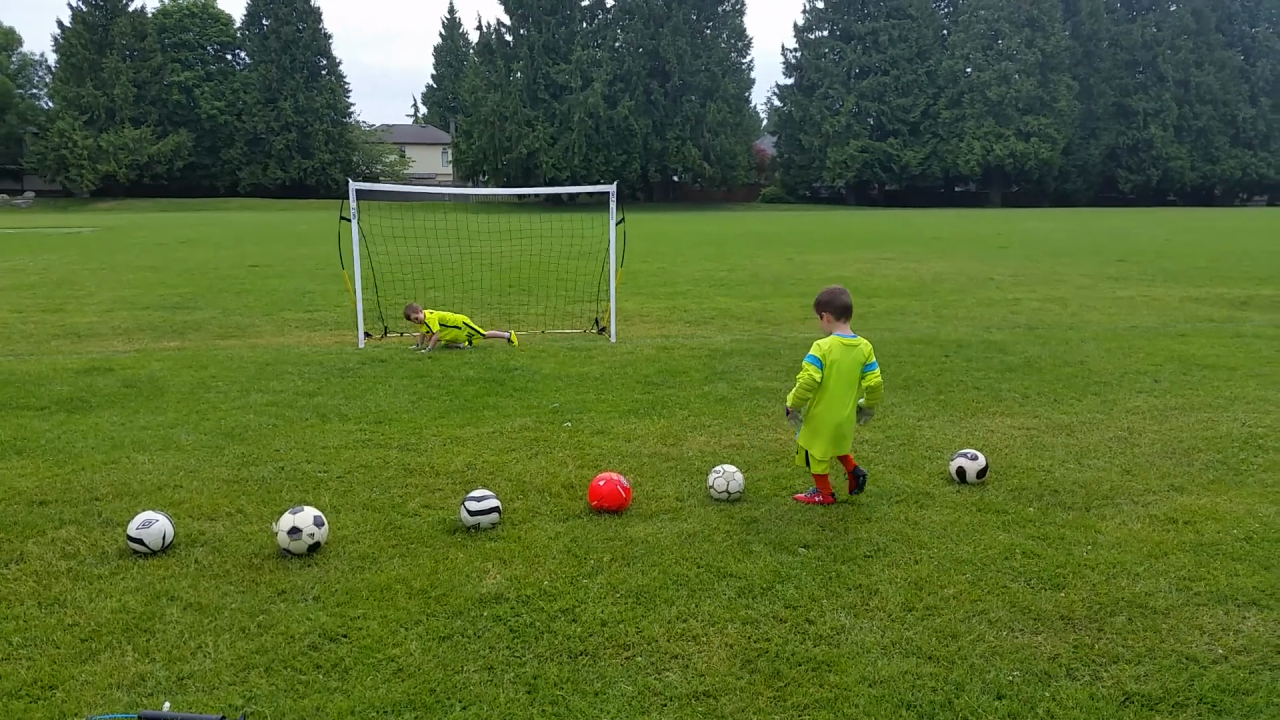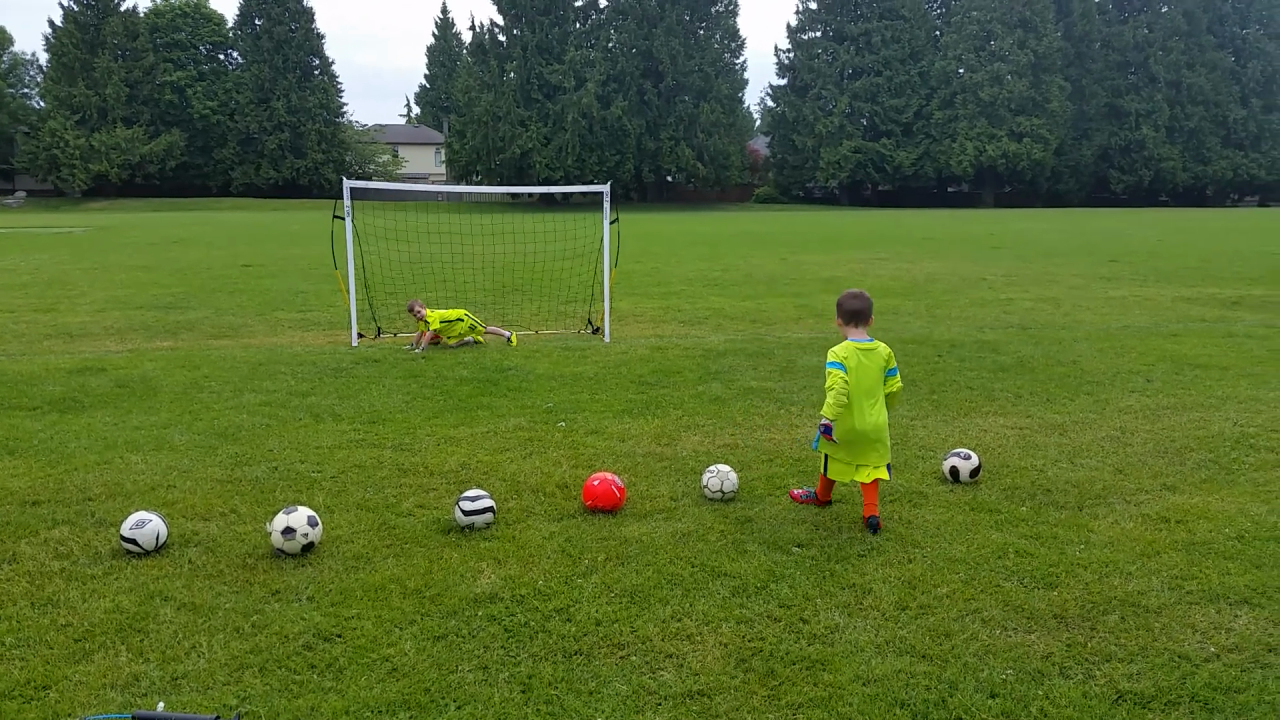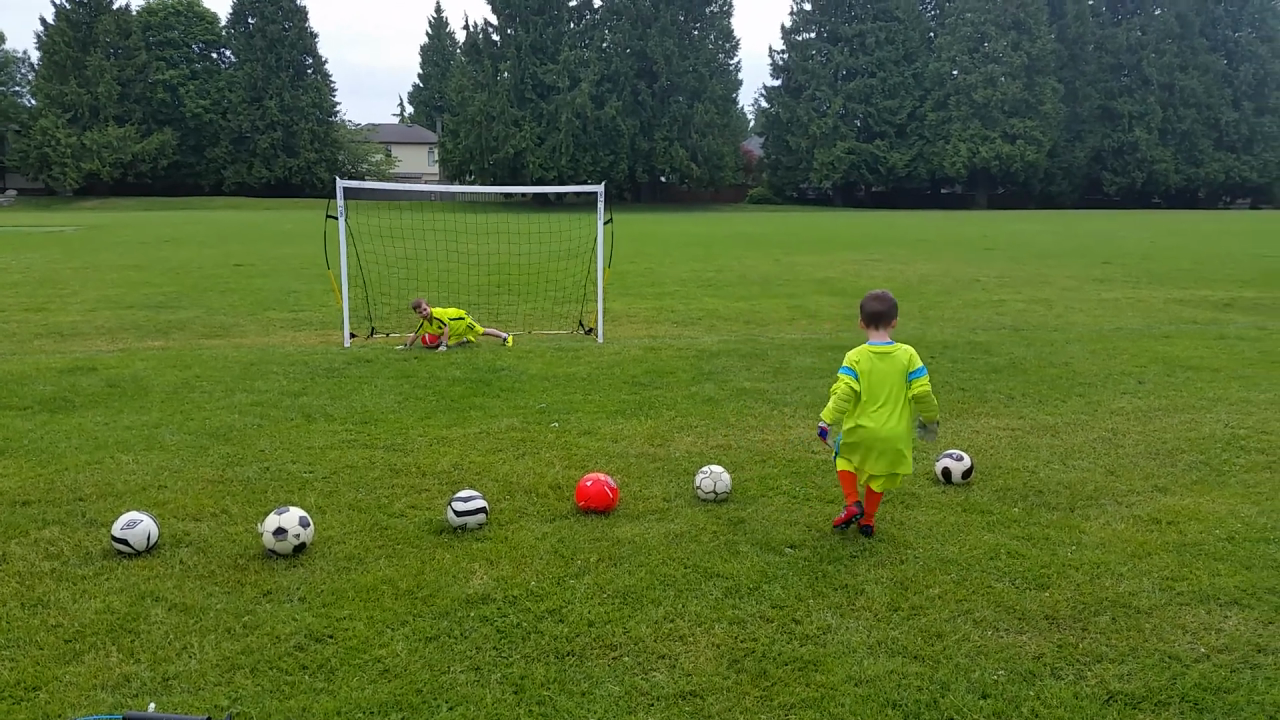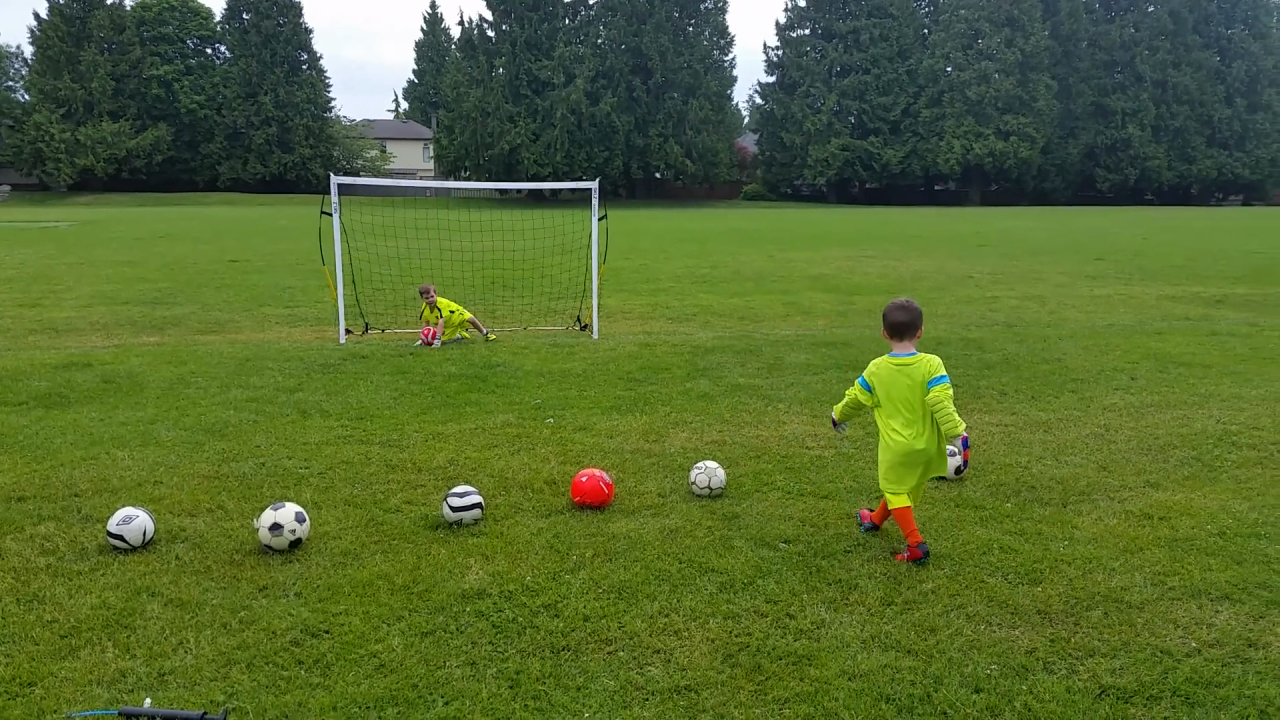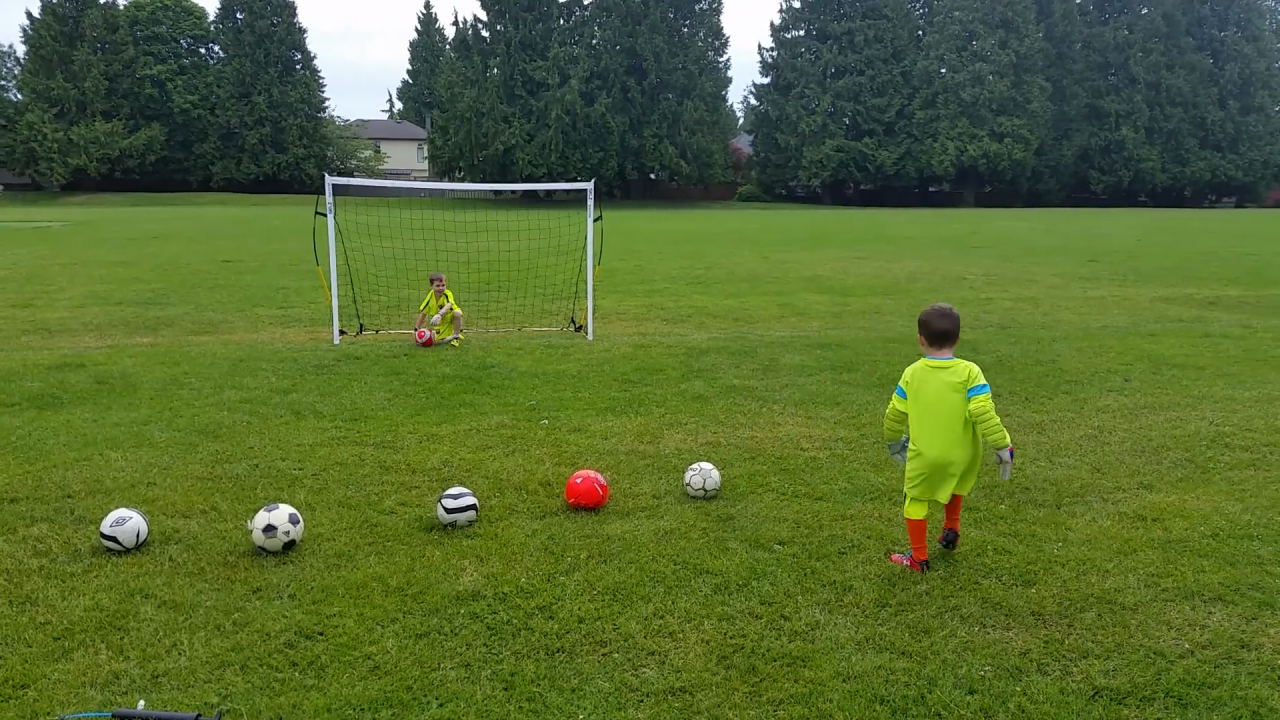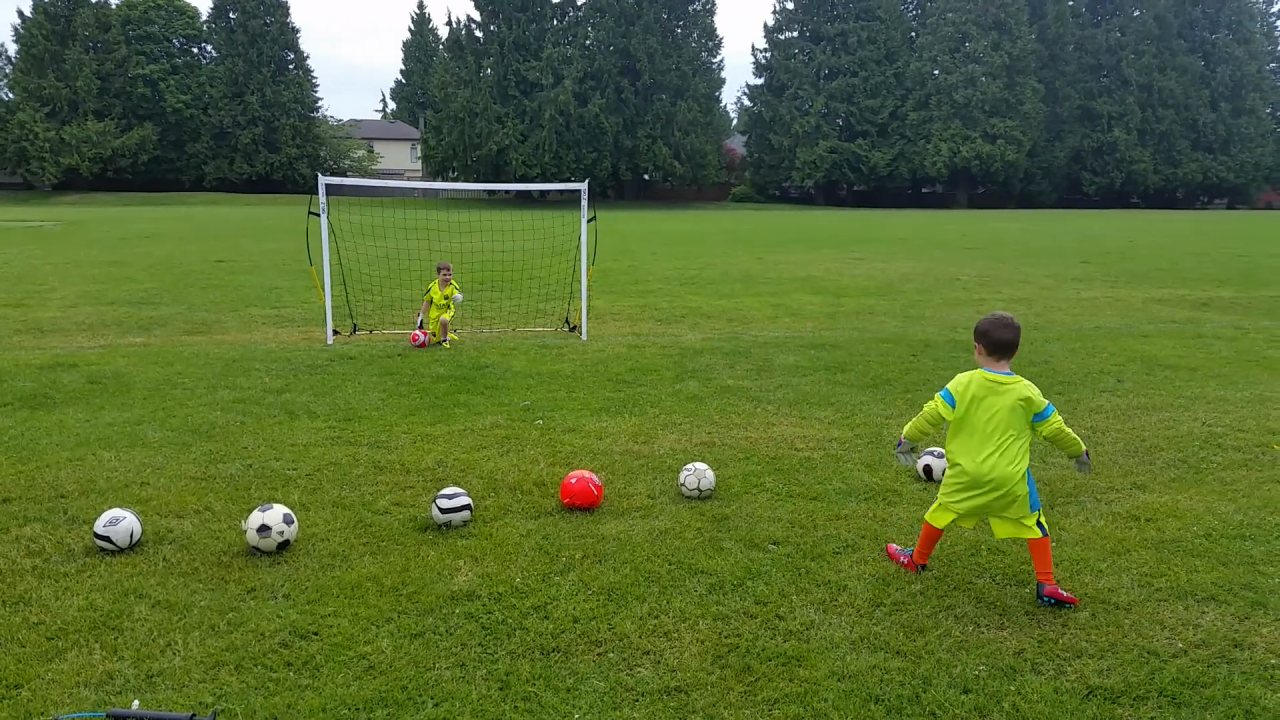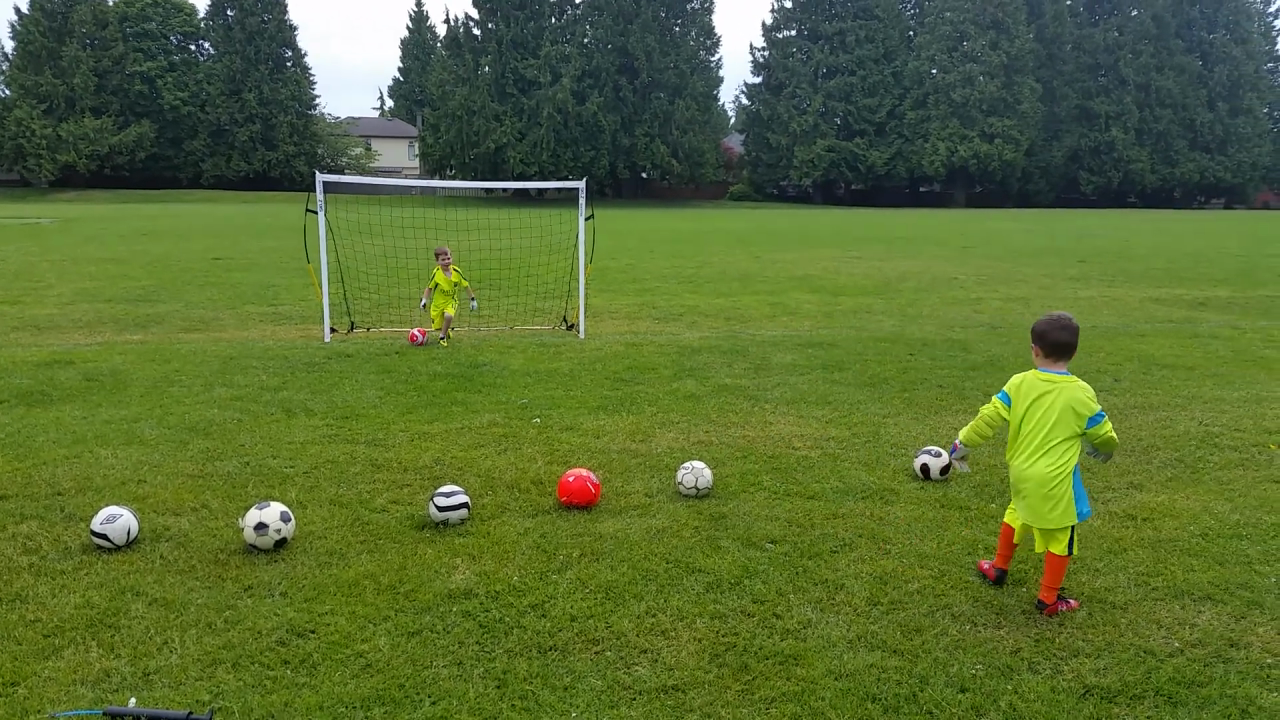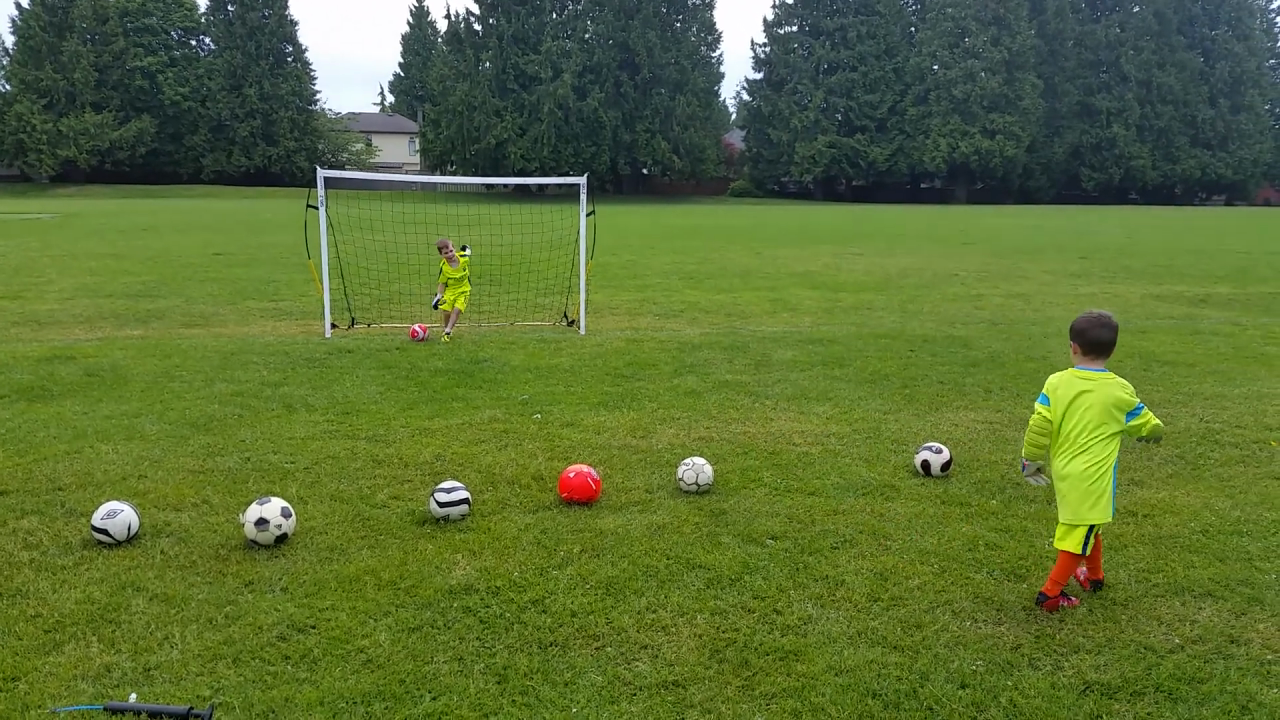
dt=0.2s
person 1, frame 1
left shoulder: (822, 347)
right shoulder: (864, 347)
left elbow: (807, 382)
right elbow: (874, 384)
left wrist: (792, 404)
right wrist: (868, 407)
left hip: (820, 418)
right hip: (846, 416)
left knee: (816, 455)
right knee: (834, 445)
left ankle: (824, 493)
right ankle: (853, 470)
person 1, frame 2
left shoulder: (839, 353)
right shoulder: (884, 352)
left elbow: (837, 390)
right elbow: (894, 388)
left wrist: (828, 419)
left hip: (847, 426)
right hip: (876, 426)
left knee: (832, 458)
right knee: (868, 466)
left ankle: (823, 495)
right ankle: (871, 513)
person 1, frame 3
left shoulder: (855, 358)
right shoulder: (908, 355)
left elbow: (843, 394)
right elbow: (923, 393)
left wrist: (826, 423)
right wrist: (929, 419)
left hip: (862, 431)
right hip: (895, 435)
left knee: (843, 458)
right knee: (878, 477)
left ankle: (852, 506)
right ankle: (866, 520)
person 1, frame 4
left shoulder: (875, 368)
right shoulder: (931, 365)
left elbow: (854, 400)
right elbow: (942, 405)
left wrist: (838, 415)
right wrist: (959, 434)
left hip: (896, 447)
right hip: (927, 447)
left knee: (896, 490)
right knee: (908, 487)
left ankle: (915, 543)
right ankle: (876, 519)
person 1, frame 5
left shoulder: (912, 373)
right shoulder: (969, 372)
left elbow: (895, 412)
right elbow: (984, 413)
left wrist: (895, 440)
right wrist: (1002, 446)
left hip: (925, 456)
right hip: (962, 457)
left knee: (916, 502)
right knee: (955, 485)
left ankle: (918, 558)
right ankle: (951, 528)
person 1, frame 6
left shoulder: (963, 383)
right shoulder: (1027, 391)
left elbow: (932, 414)
right elbow: (1054, 428)
left wrist: (907, 438)
right wrist: (1079, 451)
left hip: (967, 473)
right hip: (1008, 477)
left knee: (943, 510)
right knee: (1030, 522)
left ankle: (915, 559)
right ankle: (1047, 587)
person 1, frame 7
left shoulder: (1018, 383)
right shoulder: (1082, 393)
left elbow: (990, 419)
right elbow: (1105, 435)
left wrist: (963, 442)
right wrist: (1105, 450)
left hip: (1020, 474)
right hip: (1055, 480)
left knee: (1018, 514)
right knee: (1060, 536)
left ankle: (998, 568)
right ankle: (1049, 599)
person 1, frame 8
left shoulder: (1056, 382)
right shoulder: (1120, 390)
left elbow: (1039, 427)
right elbow: (1148, 427)
left wrist: (1030, 460)
right wrist: (1156, 433)
left hip: (1063, 472)
right hip: (1092, 476)
left knee: (1082, 526)
right knee: (1080, 534)
left ankle: (1094, 575)
right ankle: (1051, 593)
